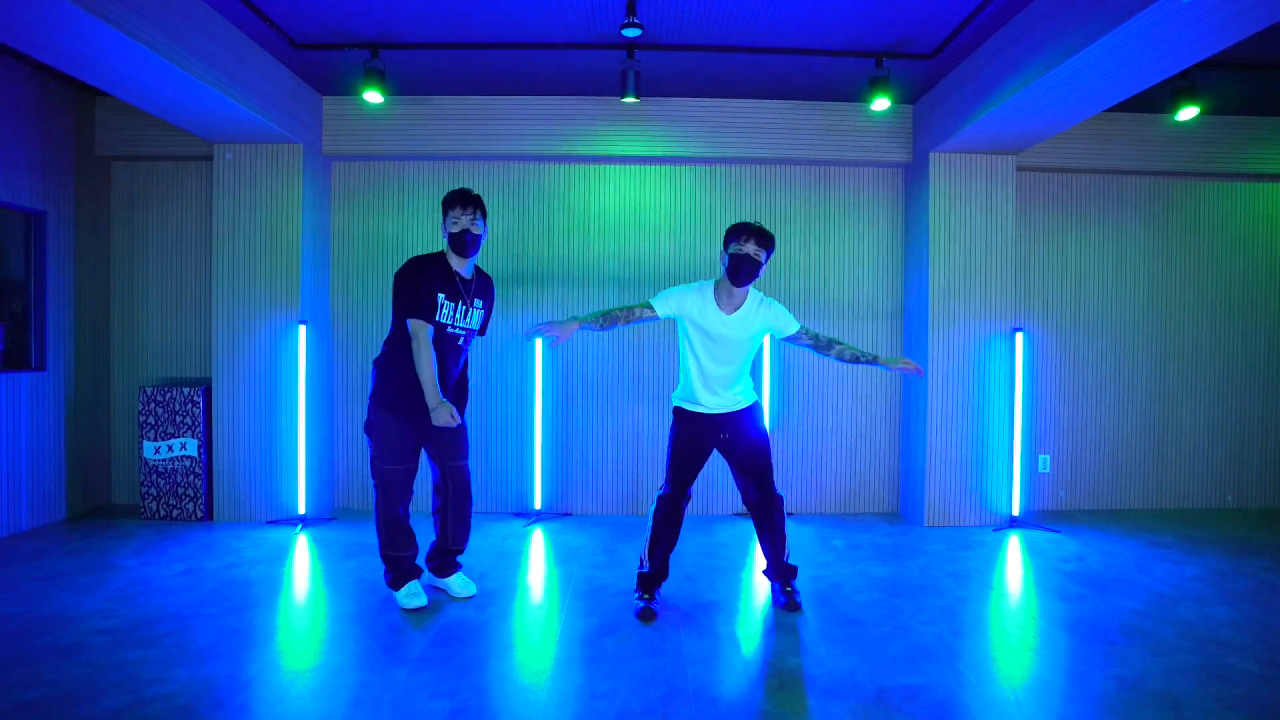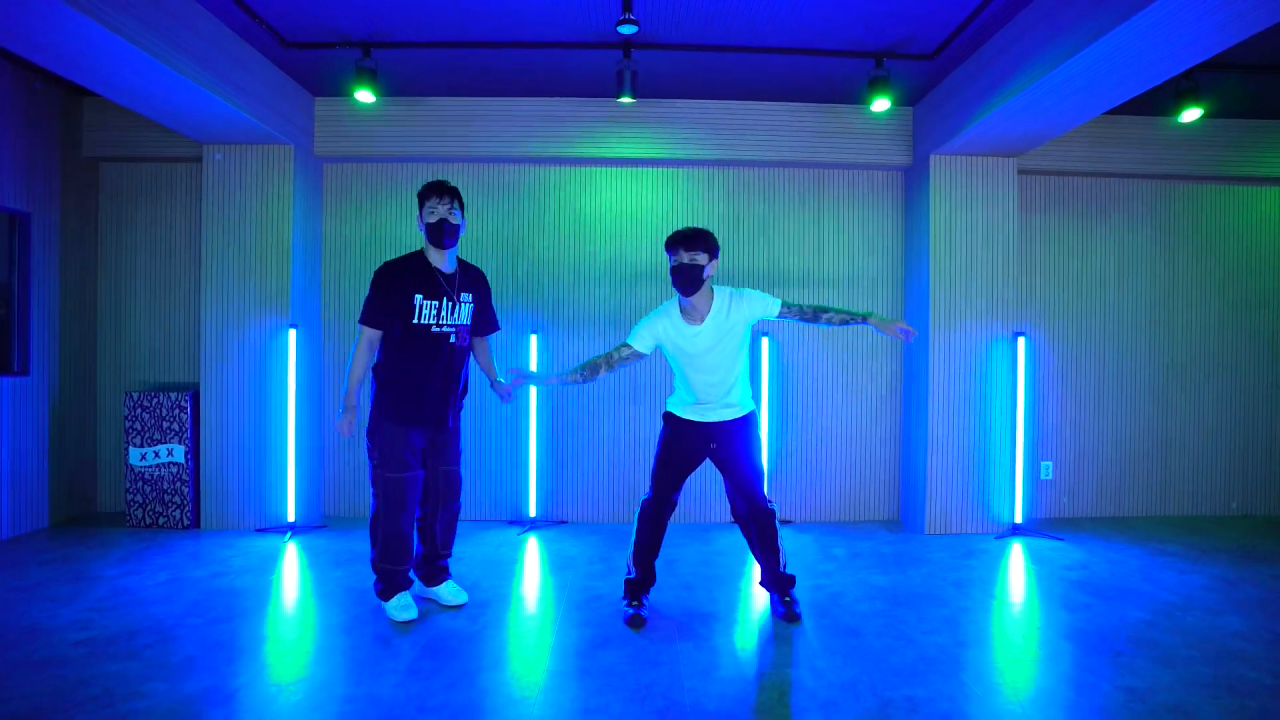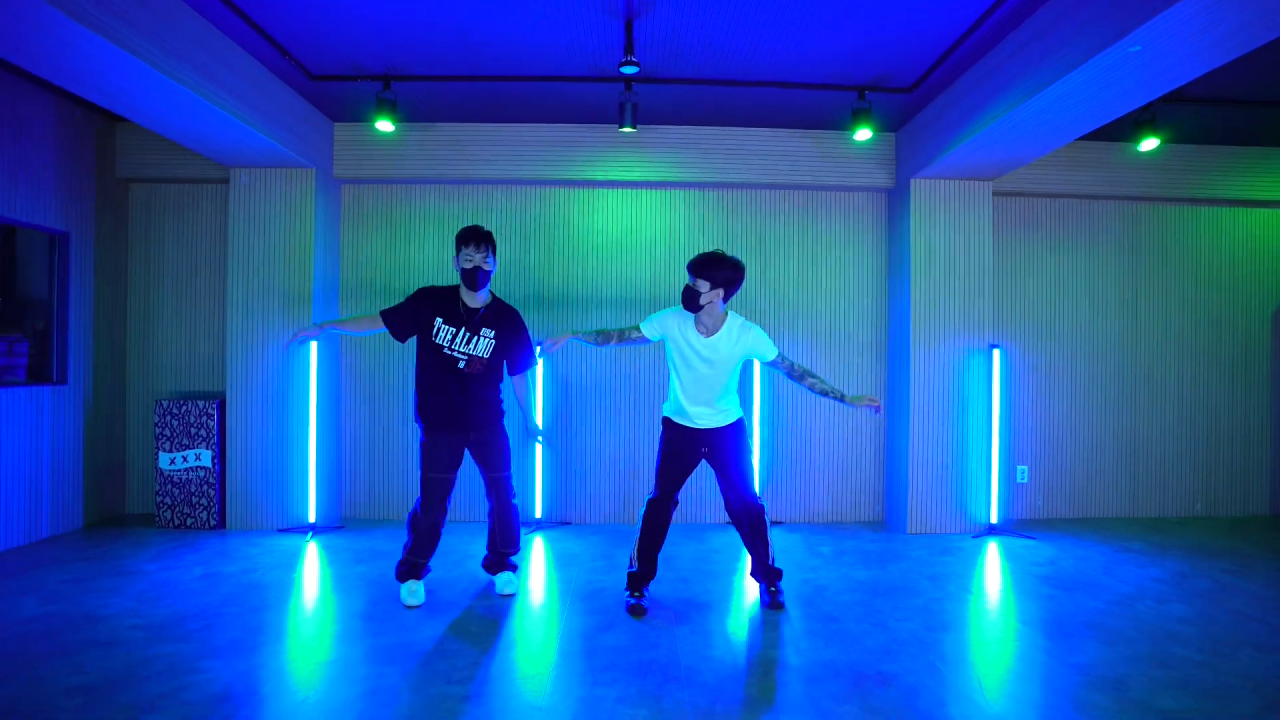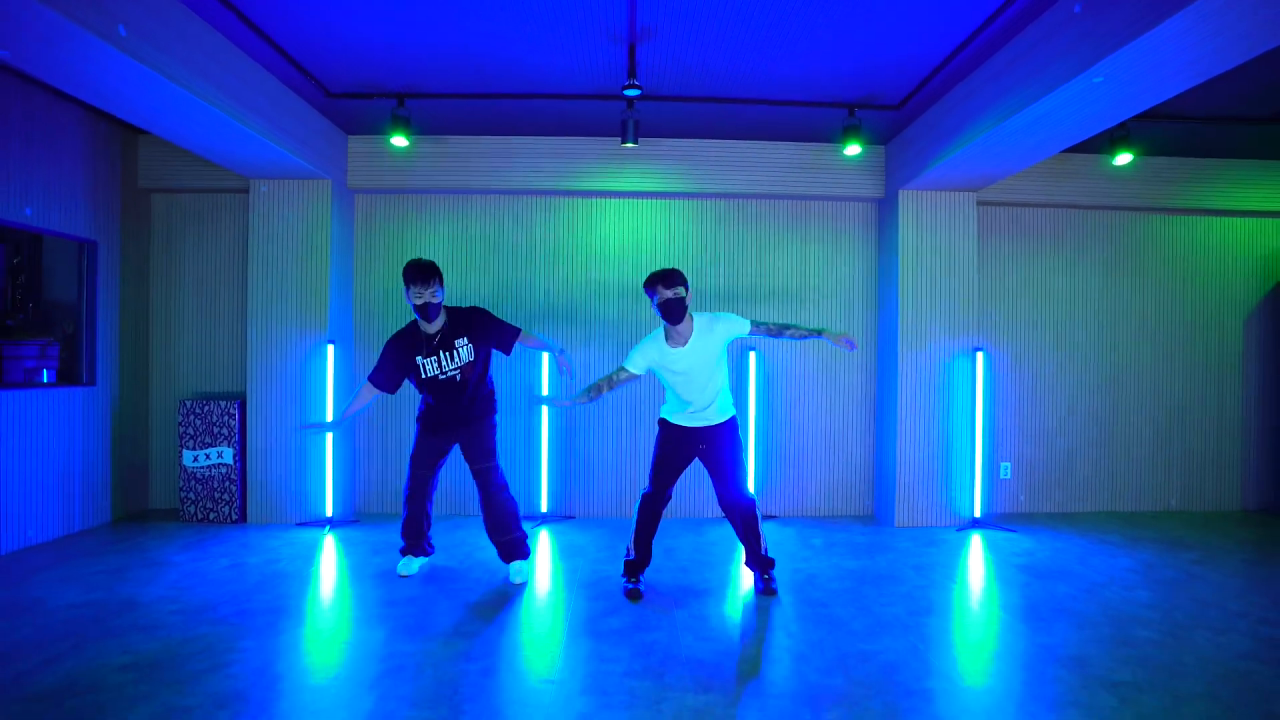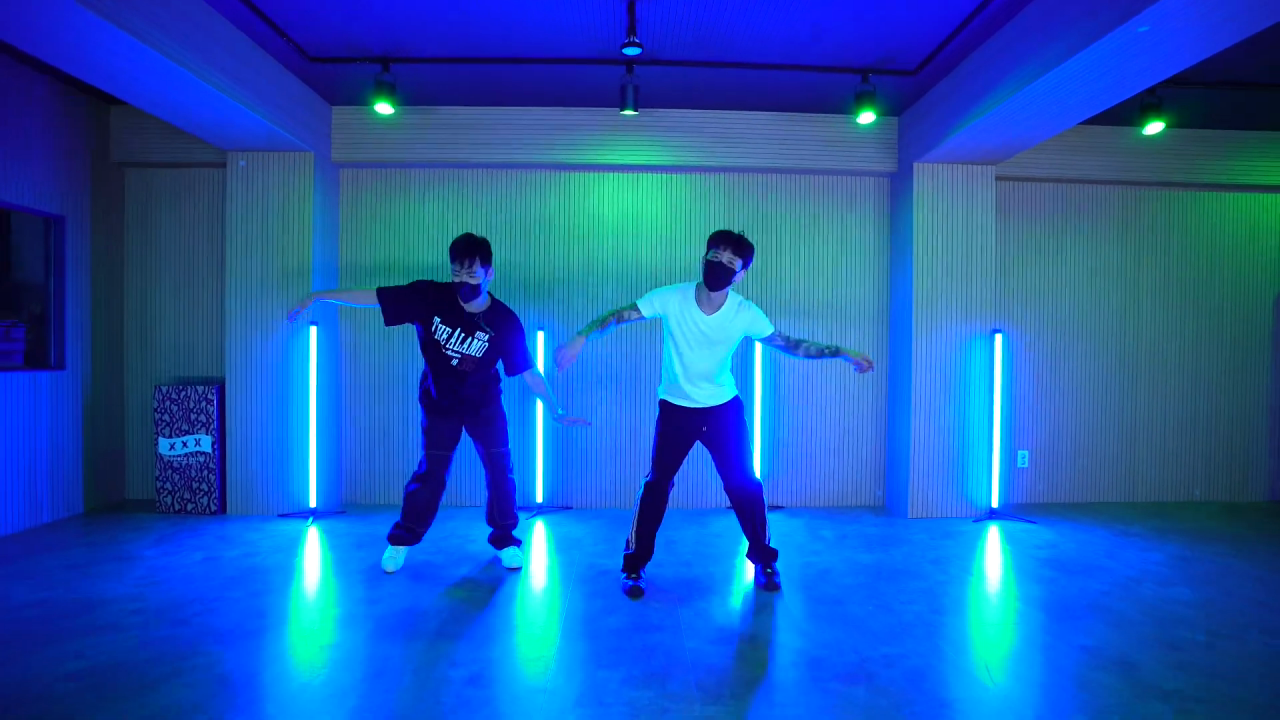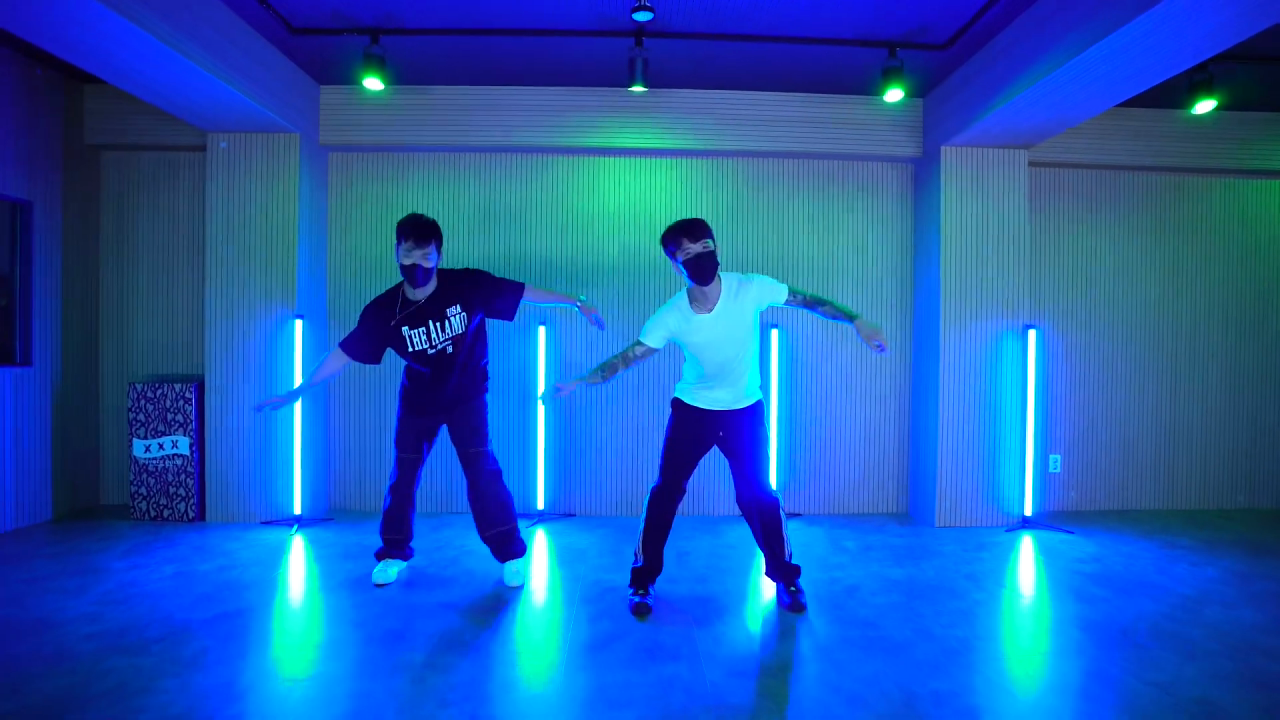
dt=0.5s
person 1, frame 1
left shoulder: (484, 286)
right shoulder: (417, 272)
right elbow: (420, 338)
left wrist: (455, 395)
right wrist: (434, 401)
left hip: (448, 402)
right hip: (397, 400)
left knee: (457, 486)
right knee: (394, 490)
left ankle: (444, 566)
right ankle: (402, 575)
person 1, frame 2
left shoulder: (475, 281)
right shoulder: (394, 275)
right elbow: (368, 339)
left wrist: (494, 380)
right wrist: (350, 402)
left hip: (446, 411)
right hip: (397, 412)
left knee: (444, 494)
right knee: (395, 499)
left ankle: (433, 575)
right ankle: (393, 585)
person 1, frame 3
left shoulder: (507, 319)
right shoulder: (429, 301)
left elbow: (519, 376)
right elbow: (379, 322)
left wrist: (530, 420)
right wrist: (324, 327)
left hip: (486, 420)
right hip: (438, 420)
left knee: (502, 492)
right knee: (433, 497)
left ankle: (501, 564)
right ankle: (412, 572)
person 1, frame 4
left shoulder: (473, 321)
right shoulder: (402, 344)
left elbow: (516, 336)
right elbow: (375, 386)
left wrist: (554, 350)
right wrist: (339, 420)
left hip: (477, 416)
right hip: (434, 421)
left knee: (490, 482)
right knee: (417, 485)
left ankle: (515, 553)
right ankle: (416, 549)
person 1, frame 5
left shoulder: (503, 321)
right shoulder: (428, 295)
left elbow: (528, 370)
right elbow: (374, 298)
left wrist: (555, 410)
right wrist: (318, 297)
left hip: (483, 402)
right hip: (438, 401)
left knee: (499, 466)
right knee: (433, 470)
left ankle: (504, 538)
right ankle: (402, 538)
person 1, frame 6
left shoulder: (468, 285)
right shoulder: (383, 310)
left elbow: (524, 292)
right elbow: (344, 354)
left wrist: (576, 302)
right wrist: (298, 391)
left hip: (467, 394)
right hip: (418, 399)
left knee: (480, 467)
right knee: (403, 474)
left ankle: (510, 552)
right ankle: (394, 552)
person 2, frame 1
left shoulder: (767, 311)
right shoulder: (687, 298)
left elbow: (819, 341)
right elbow: (629, 314)
left wrist: (883, 360)
right wrist: (574, 324)
left hip: (742, 415)
right hip: (691, 415)
left knee: (764, 498)
right knee: (672, 497)
left ankle: (781, 578)
right ankle: (648, 584)
person 2, frame 2
left shoulder: (744, 303)
right shoulder: (660, 322)
left elbow: (804, 312)
right elbow: (610, 360)
left wrist: (871, 320)
right wrist: (551, 379)
left hip: (737, 423)
right hip: (683, 423)
left knee: (754, 507)
right knee: (656, 505)
left ankle: (780, 588)
right ankle: (636, 592)
person 2, frame 3
left shoulder: (747, 335)
right shoulder: (670, 321)
left elbow: (793, 369)
right elbow: (621, 336)
left wrist: (846, 397)
right wrist: (573, 337)
left hip: (727, 429)
right hip: (679, 428)
left knee: (745, 503)
right knee: (660, 502)
left ankle: (768, 579)
right ankle: (638, 583)
person 2, frame 4
left shoulder: (719, 325)
right shoulder: (651, 348)
left elbow: (770, 329)
right elbow: (611, 382)
left wrist: (824, 334)
right wrist: (568, 401)
left hip: (720, 427)
right hip: (676, 428)
left knee: (737, 498)
right knee: (654, 497)
left ankle: (762, 568)
right ankle: (633, 571)
person 2, frame 5
left shoulder: (746, 313)
right shoulder: (669, 299)
left elbow: (789, 343)
right elbow: (617, 316)
left wrist: (842, 352)
right wrist: (581, 338)
left hip: (723, 408)
right hip: (676, 409)
left knee: (744, 484)
right knee: (657, 484)
left ankle: (764, 561)
right ankle: (633, 566)
person 2, frame 6
left shoulder: (752, 289)
right shoulder: (672, 315)
left elbow: (807, 300)
right elbow: (628, 357)
left wrist: (857, 320)
right wrist: (580, 382)
left hip: (744, 411)
right hip: (692, 411)
left knee: (759, 496)
right knee: (666, 491)
left ankle: (786, 579)
right ankle: (642, 582)
